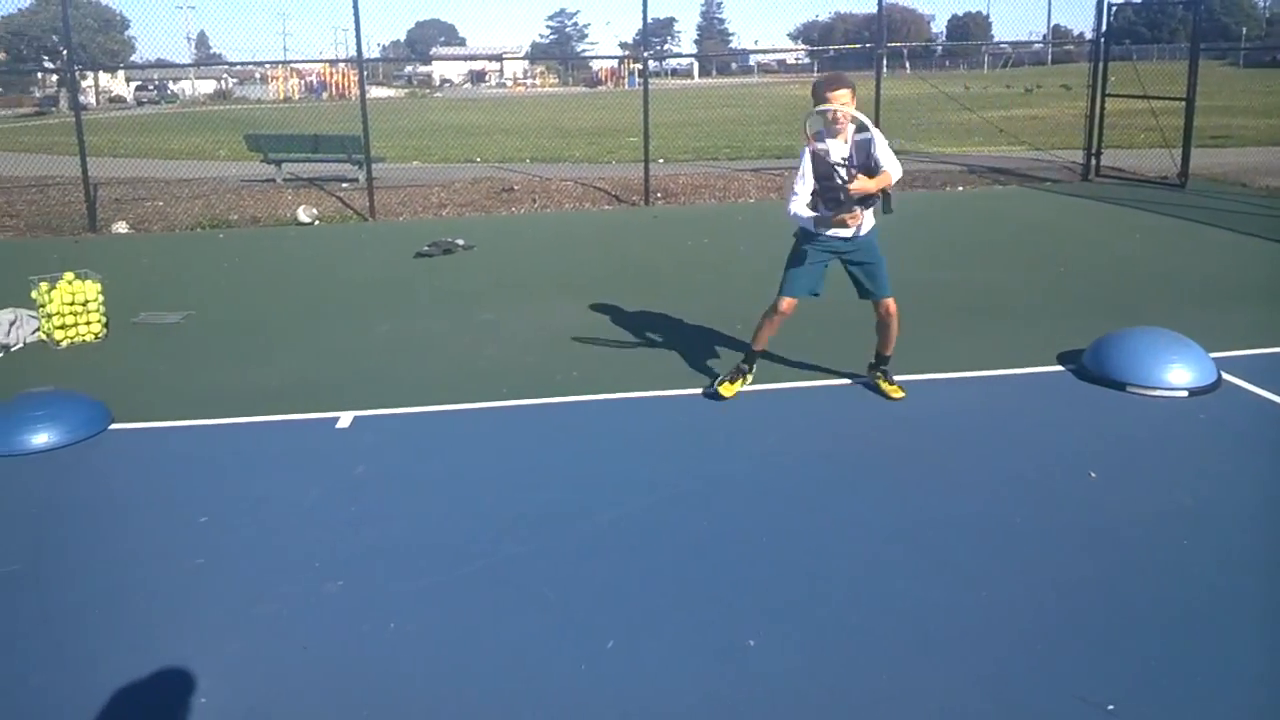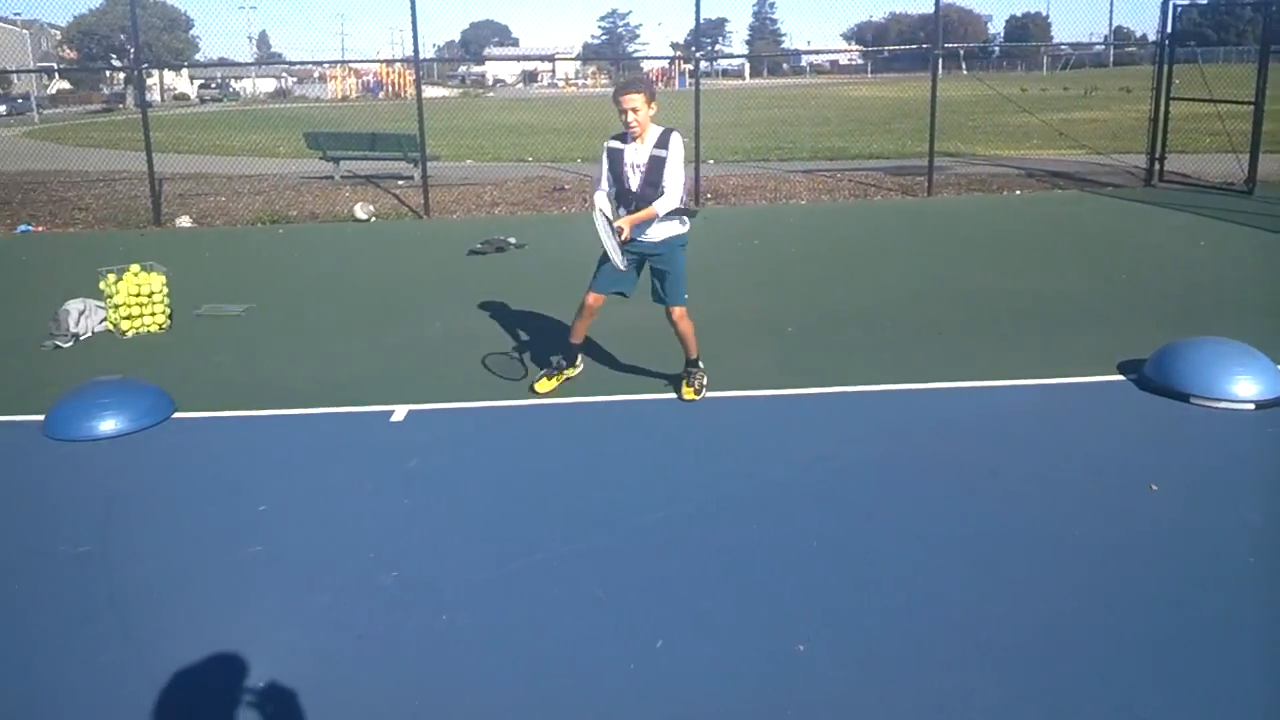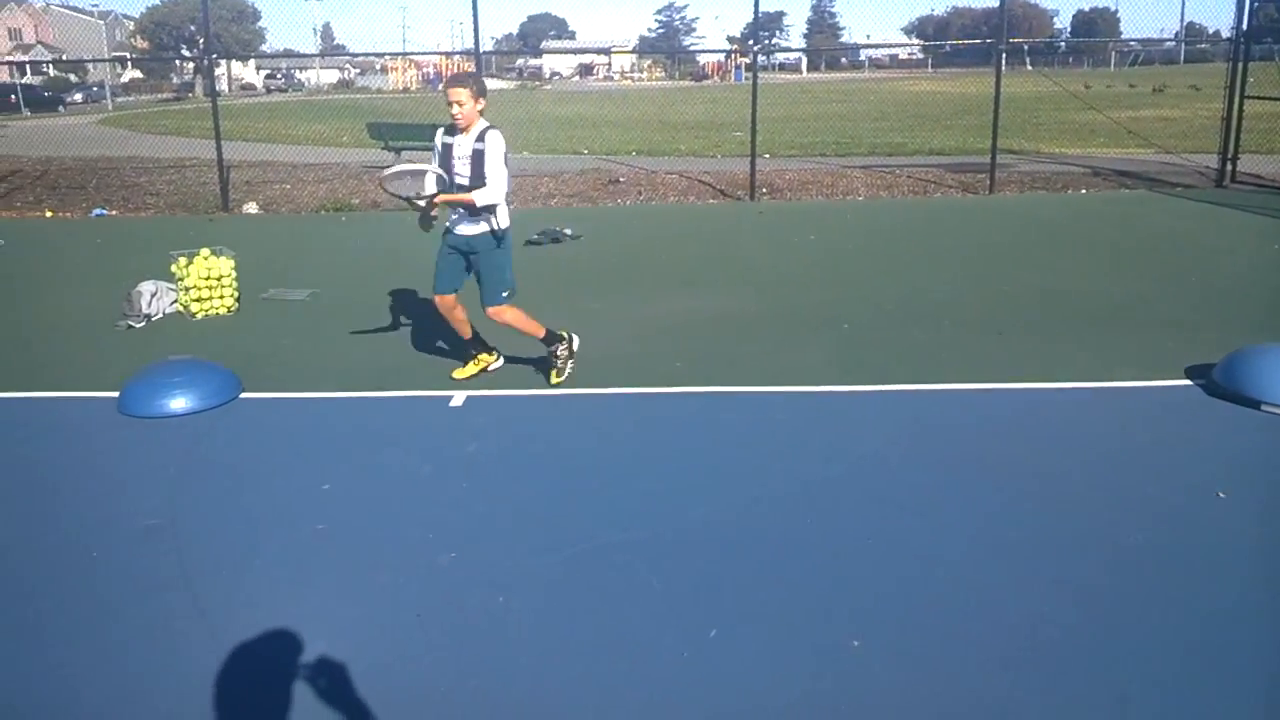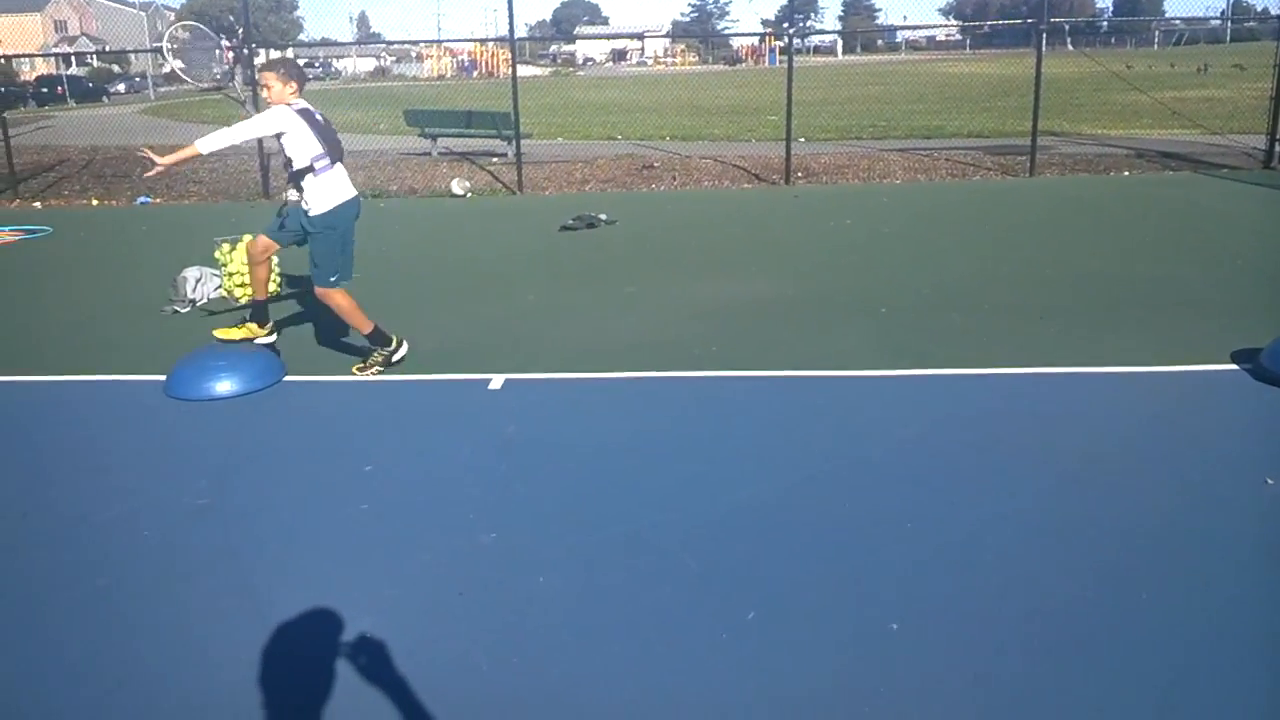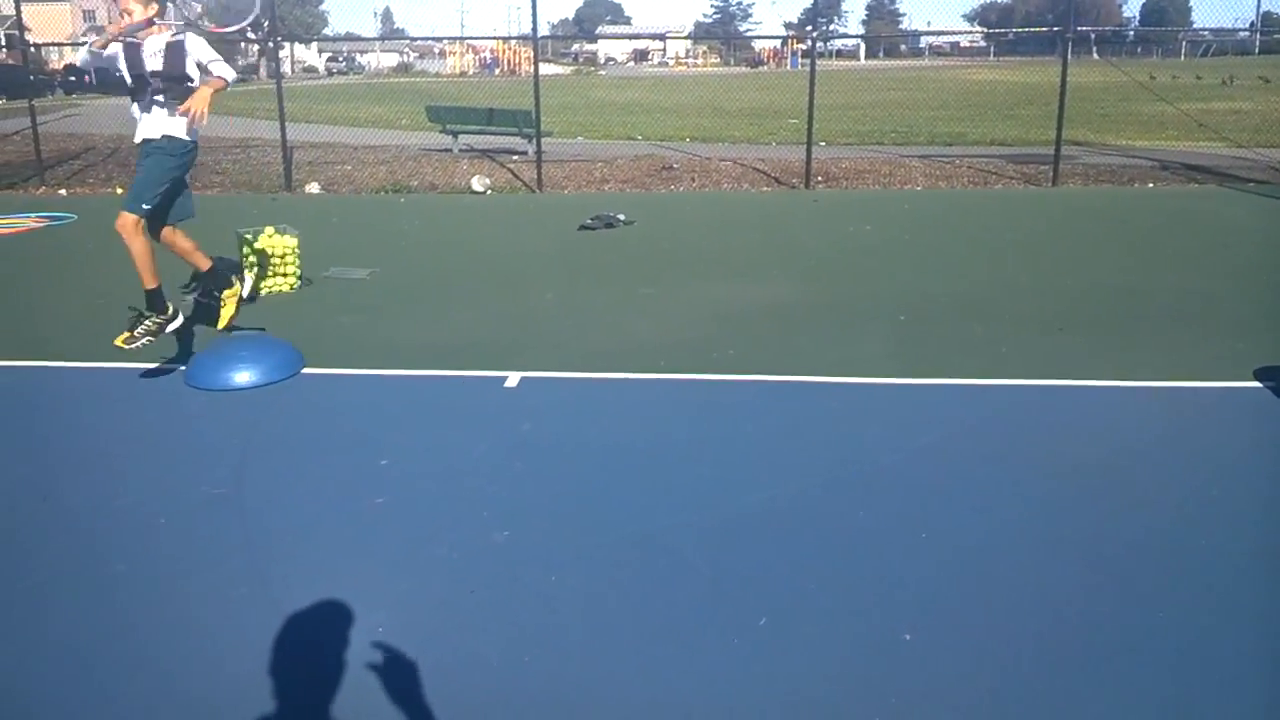
dt=0.5s
person 1, frame 1
left shoulder: (868, 134)
right shoulder: (813, 147)
left elbow: (893, 169)
right elbow: (799, 208)
left wrist: (871, 185)
right wrist: (832, 218)
left hip: (860, 236)
right hip: (820, 235)
left knee: (888, 308)
right knee: (784, 306)
left ankle: (881, 368)
right ankle: (746, 366)
person 1, frame 2
left shoulder: (671, 141)
right shoulder: (614, 146)
left elbow: (672, 197)
right elbow: (604, 193)
left wrist: (631, 220)
right wrist: (611, 221)
left hip: (666, 238)
right hip: (626, 238)
left knee: (676, 314)
right knee: (591, 301)
left ankle: (694, 369)
right ankle: (569, 360)
person 1, frame 3
left shoulder: (491, 140)
right shoulder: (444, 136)
left elbow: (495, 195)
right elbow: (440, 178)
left wrist: (449, 197)
right wrist: (433, 202)
left hip: (487, 233)
right hip: (456, 232)
left knee: (497, 312)
right knee: (443, 300)
left ankle: (560, 343)
right ankle: (485, 354)
person 1, frame 4
left shoulder: (282, 115)
right shoulder: (302, 112)
left elbow: (227, 136)
left wrist: (168, 161)
left hip: (331, 209)
right hip: (314, 205)
left knee: (326, 289)
right knee: (258, 249)
left ankle: (386, 345)
right ankle: (259, 324)
person 1, frame 5
left shoulder: (186, 44)
right shoulder: (122, 46)
left elbow: (226, 73)
right elbow: (88, 59)
left wrist: (206, 90)
right wrist: (107, 37)
left hip: (173, 144)
right hip: (149, 144)
left knee: (127, 223)
right knee: (166, 232)
left ankle: (159, 310)
right ankle: (229, 280)
